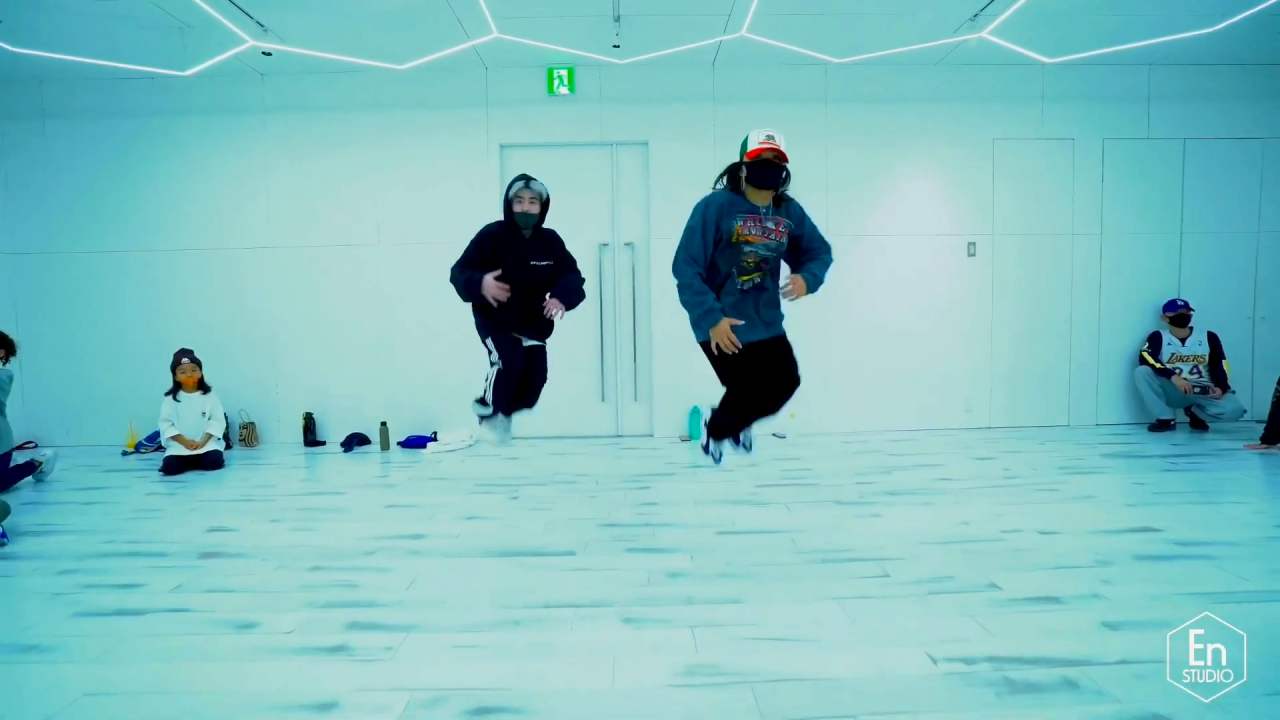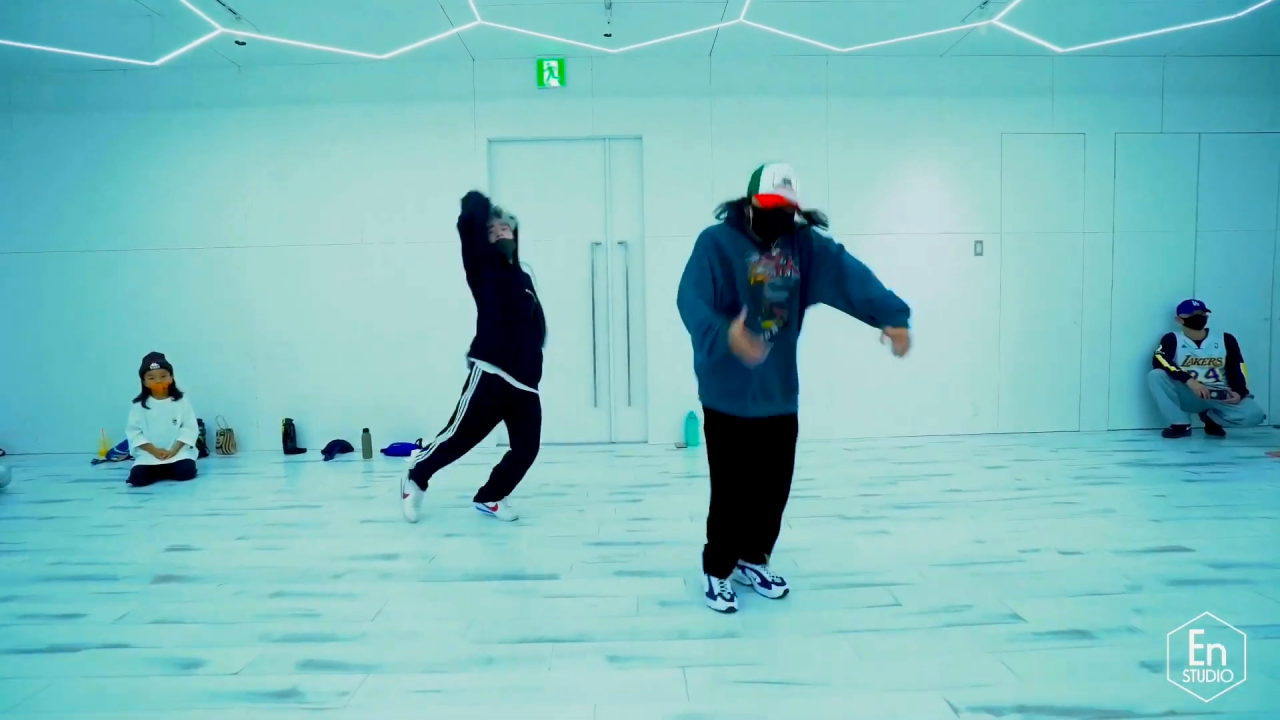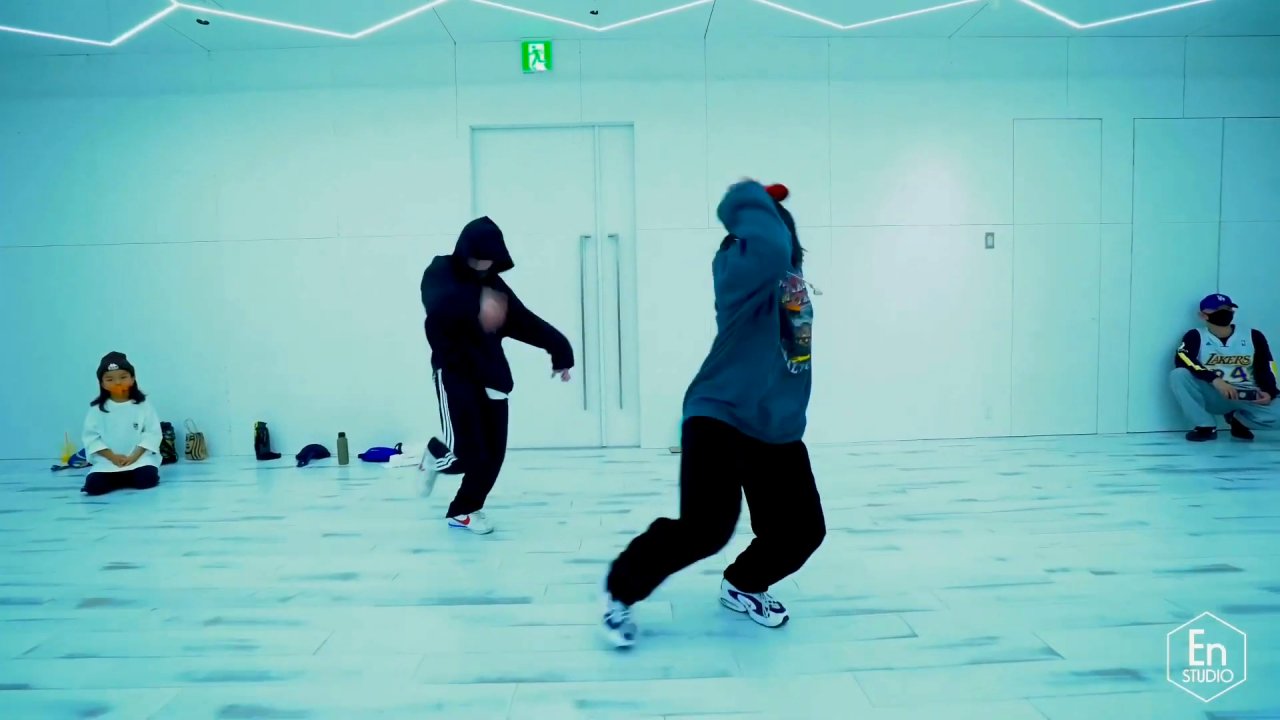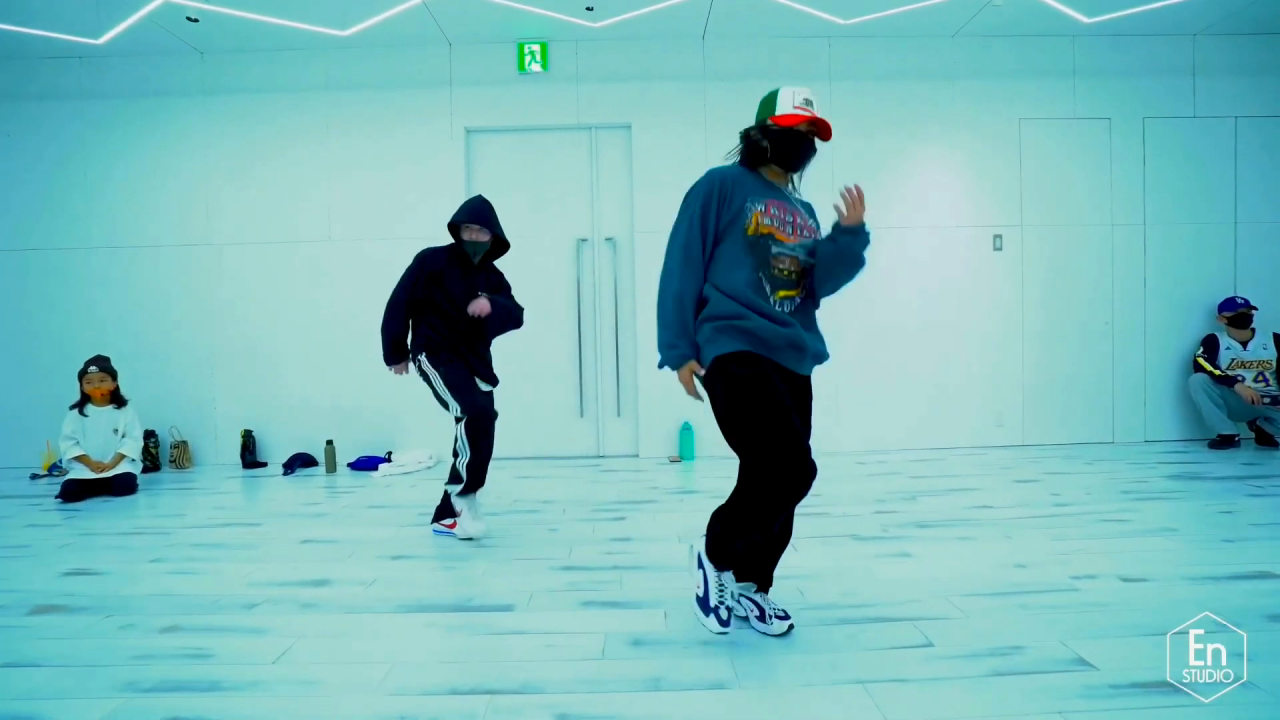
dt=0.3s
person 1, frame 1
left shoulder: (789, 212)
right shoulder: (717, 205)
left elbow: (817, 251)
right elbow: (687, 265)
left wrist: (806, 278)
right wrist: (711, 318)
left hip: (763, 316)
right hip: (719, 312)
left knee: (783, 381)
right knee: (749, 387)
left ankle: (739, 420)
right ankle: (724, 422)
person 1, frame 2
left shoulder: (806, 242)
right shoulder: (717, 241)
left elbow: (849, 277)
right elbow: (693, 301)
left wrist: (892, 317)
right wrist: (723, 335)
left hip: (777, 393)
right hip: (730, 390)
left knee: (773, 486)
right knee: (735, 486)
left ankle: (750, 561)
right ankle: (718, 569)
person 1, frame 3
left shoulder: (781, 266)
right shoulder: (741, 256)
right elbow: (774, 241)
right wrist: (753, 199)
left hip: (778, 426)
right hip: (720, 415)
left knee: (799, 531)
right knee: (705, 526)
left ankle: (744, 585)
right ankle: (623, 588)
person 1, frame 4
left shoulder: (801, 210)
right shoulder: (721, 185)
left elbow: (818, 283)
right elbow: (684, 266)
left wrist: (851, 233)
right wrist: (680, 350)
left hip: (791, 359)
right hip: (733, 351)
left knee: (783, 478)
right knee: (785, 469)
left ankle: (748, 584)
right ankle: (717, 554)
person 2, frame 1
left shoulder: (550, 241)
right shoulder: (493, 235)
left elbow: (573, 278)
right elbow: (460, 273)
left wrist: (561, 297)
right wrist: (479, 284)
left hip: (533, 323)
right hip: (496, 321)
left knee: (533, 383)
right knee: (511, 366)
left ankle: (499, 409)
right ankle: (489, 410)
person 2, frame 2
left shoulder: (522, 279)
right shoulder: (484, 264)
right elbow: (469, 219)
left wrist: (529, 356)
right wrist: (477, 208)
left hip: (524, 377)
right hip: (491, 369)
left knee: (526, 449)
right knee: (460, 435)
left ankle: (491, 497)
right ankle: (416, 481)
person 2, frame 3
left shoulder: (497, 286)
right shoulder: (441, 272)
left elbow: (526, 323)
right elbow: (440, 299)
left wrist: (561, 351)
right wrist: (477, 304)
left hip: (490, 377)
right hip: (454, 371)
left knee: (492, 455)
right knee: (461, 455)
left ankle: (463, 510)
right ankle: (436, 456)
person 2, frame 4
left shoulder: (493, 277)
right shoulder: (430, 261)
left elbow: (514, 316)
right elbow: (399, 307)
left wrist: (493, 307)
right wrist: (396, 353)
left hip: (474, 364)
right hip: (436, 357)
left knee: (479, 444)
right knee: (477, 412)
left ankle: (447, 516)
right ankle: (462, 494)
